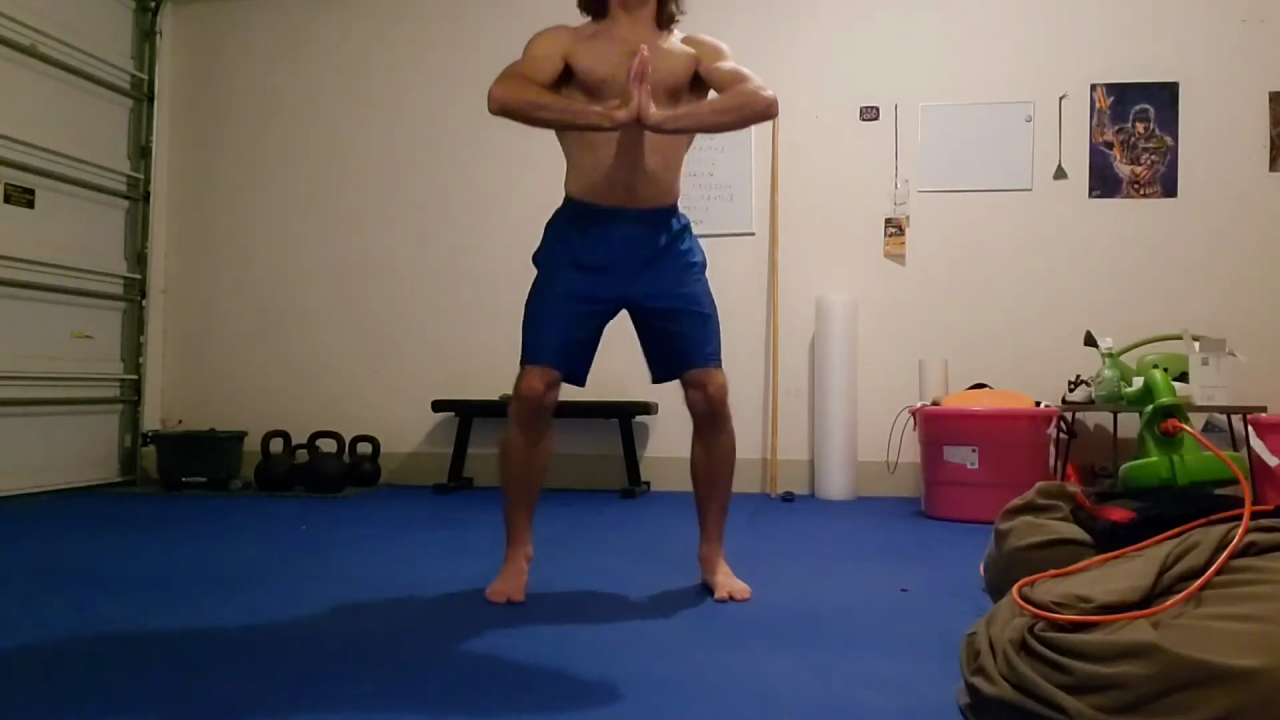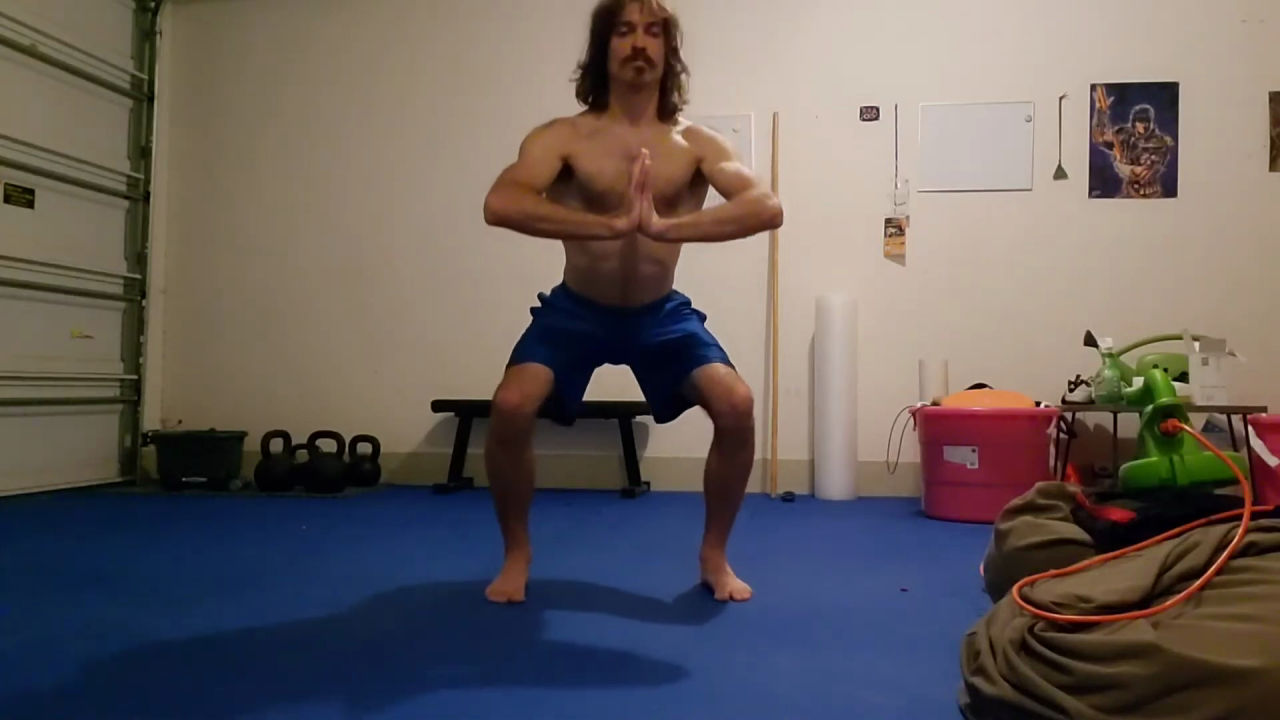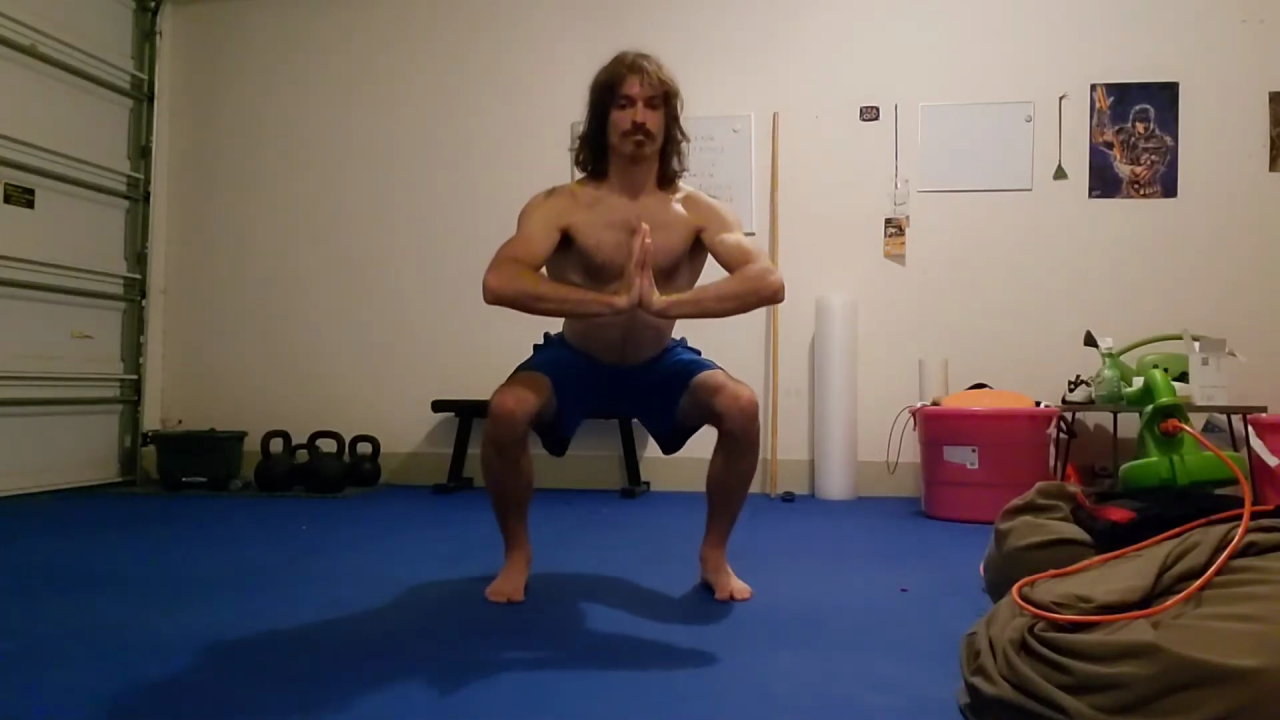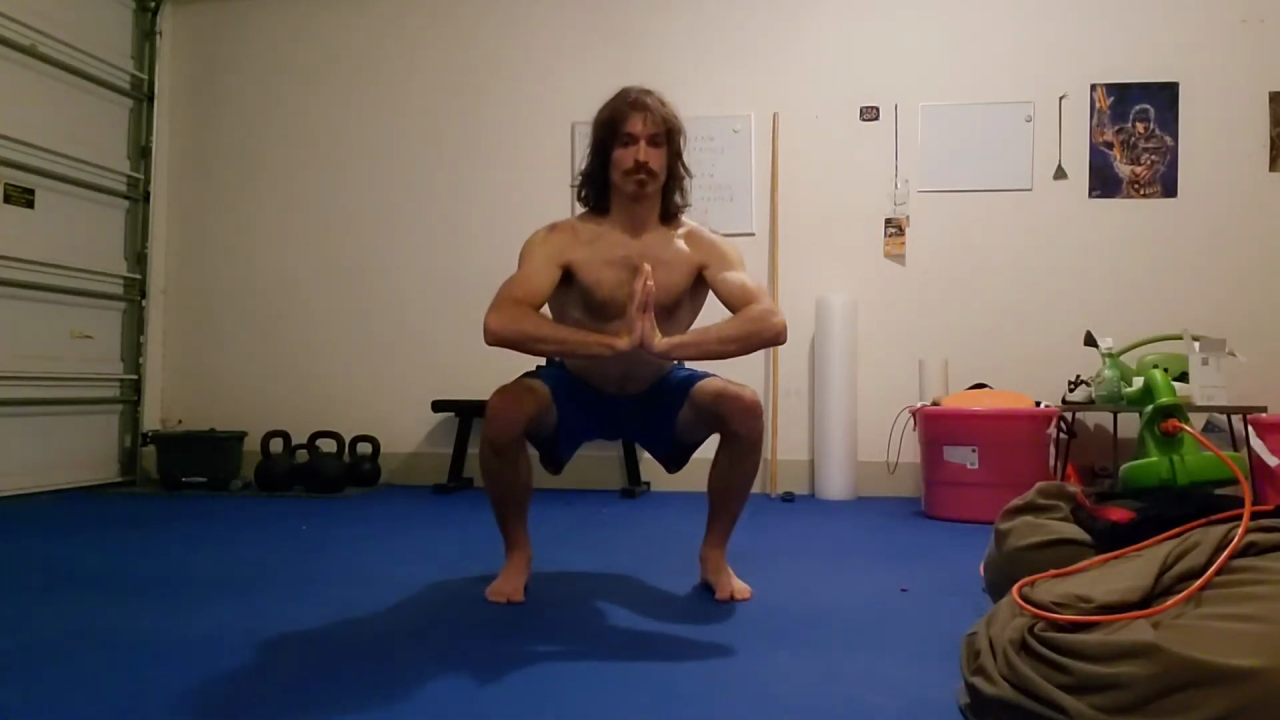
dt=1s
person 1, frame 1
left shoulder: (696, 50)
left elbow: (763, 100)
right elbow: (503, 95)
left wrist: (663, 119)
right wrist: (611, 116)
left hip: (663, 241)
right hip: (581, 239)
left knee: (709, 394)
right knee: (533, 392)
left ankle: (713, 553)
right ankle: (518, 553)
person 1, frame 2
left shoulder: (696, 143)
right shoulder: (562, 137)
left elbow: (767, 207)
right elbow: (499, 204)
left wrist: (665, 226)
right wrist: (613, 224)
left hip: (661, 313)
right hip: (575, 311)
left knee: (736, 405)
right knee: (511, 406)
left ankle: (714, 554)
right ankle: (517, 553)
person 1, frame 3
left shoulder: (698, 211)
right shoulder: (559, 206)
left elbow: (769, 283)
right elbow: (499, 283)
left wrist: (666, 303)
right wrist: (613, 300)
left hip: (659, 363)
right hip: (574, 360)
left knee: (740, 408)
right knee: (506, 411)
left ankle: (714, 554)
right ankle: (517, 552)
person 1, frame 4
left shoulder: (701, 246)
right shoulder: (561, 241)
left elbow: (771, 323)
right elbow: (499, 324)
left wrist: (666, 343)
right wrist: (615, 341)
left hip: (660, 391)
right hip: (575, 388)
left knee: (744, 410)
right knee: (504, 413)
left ankle: (714, 554)
right ankle: (517, 553)
